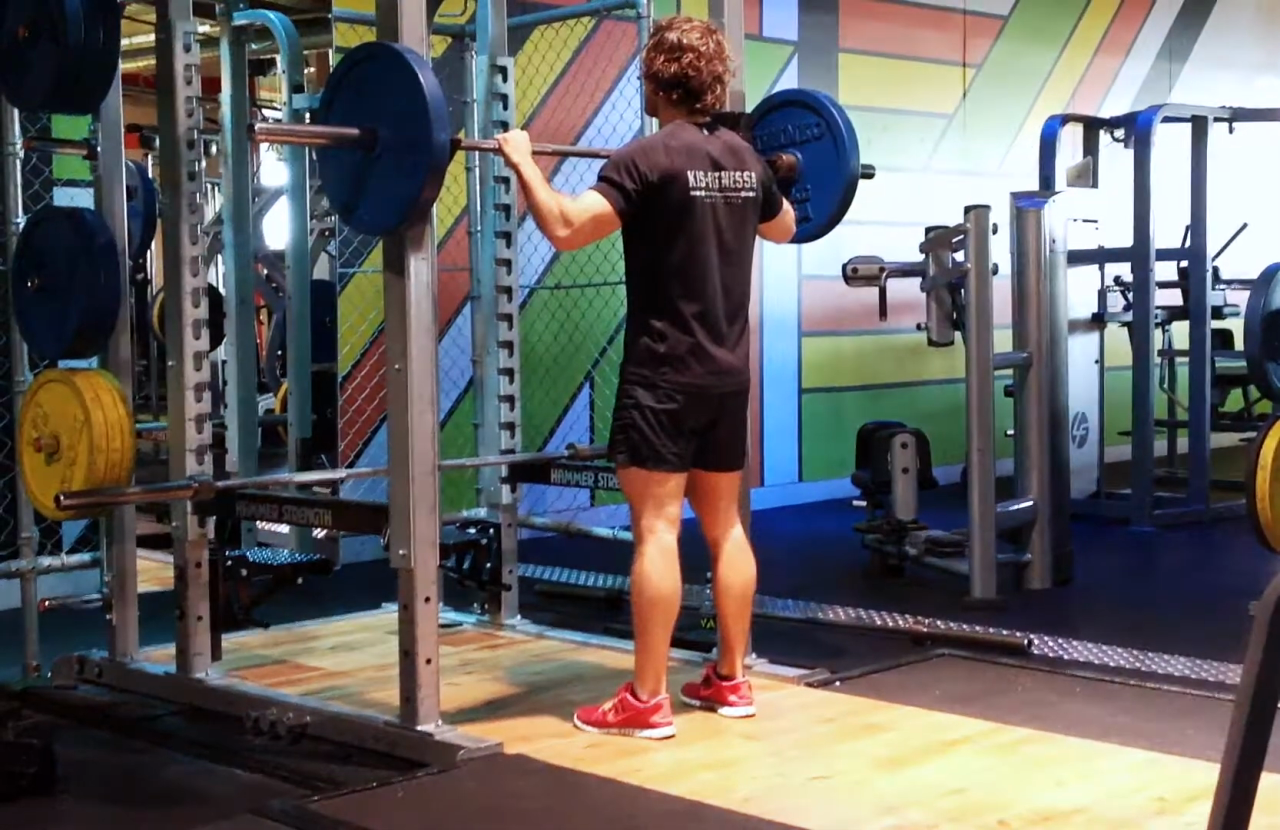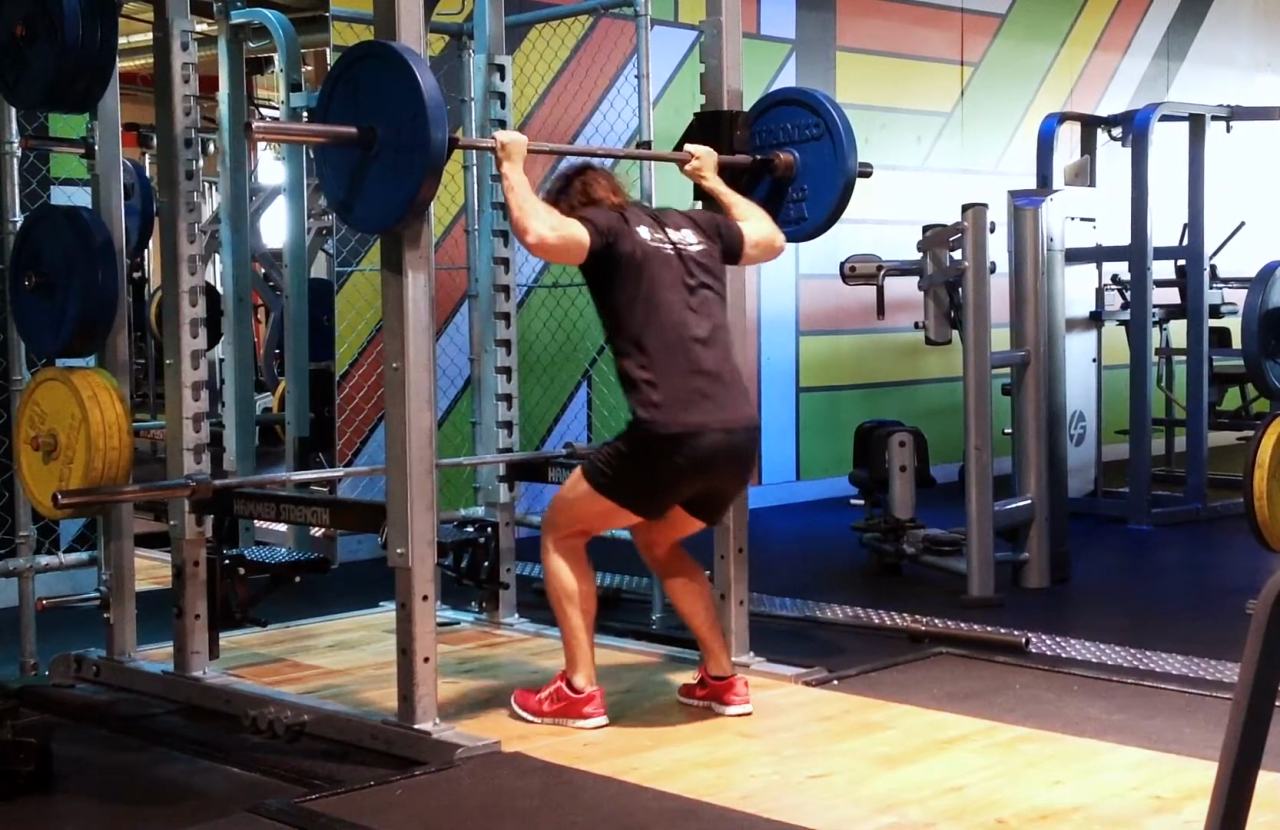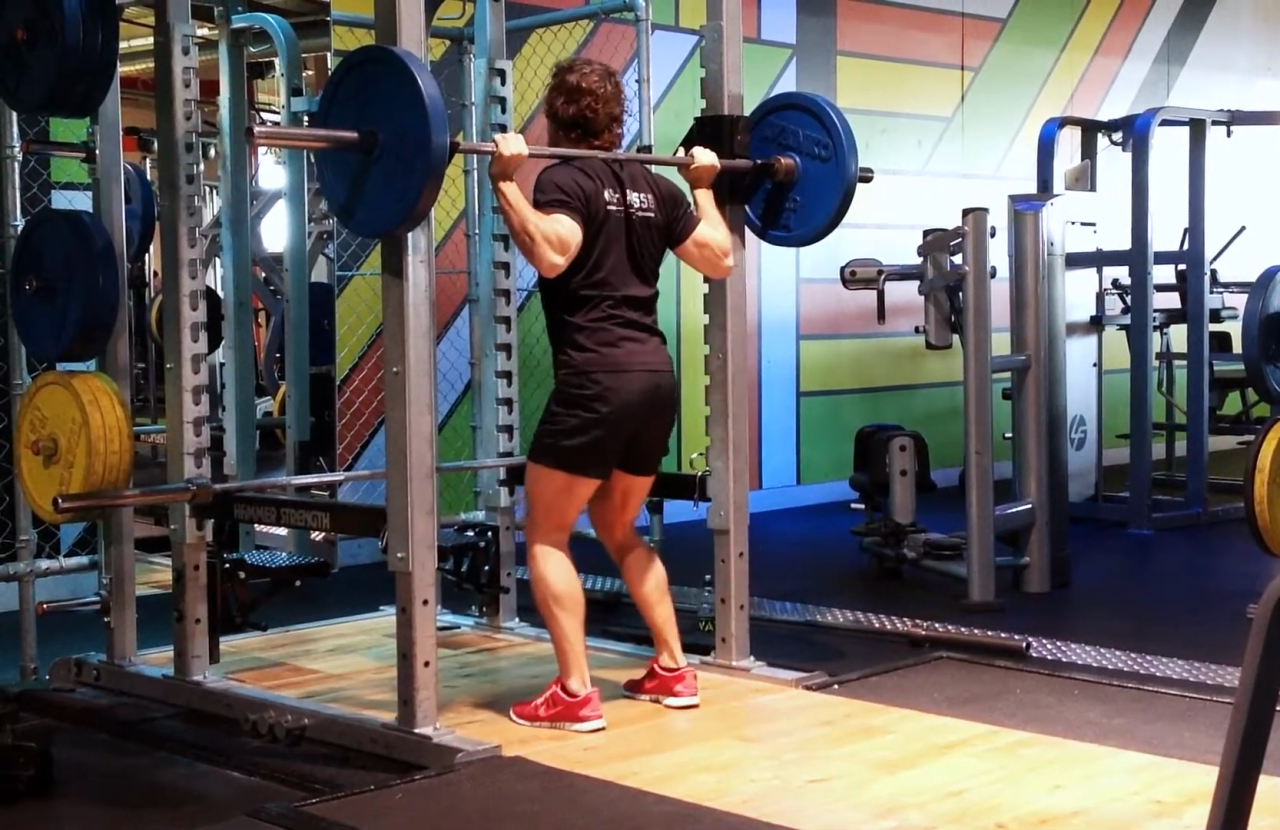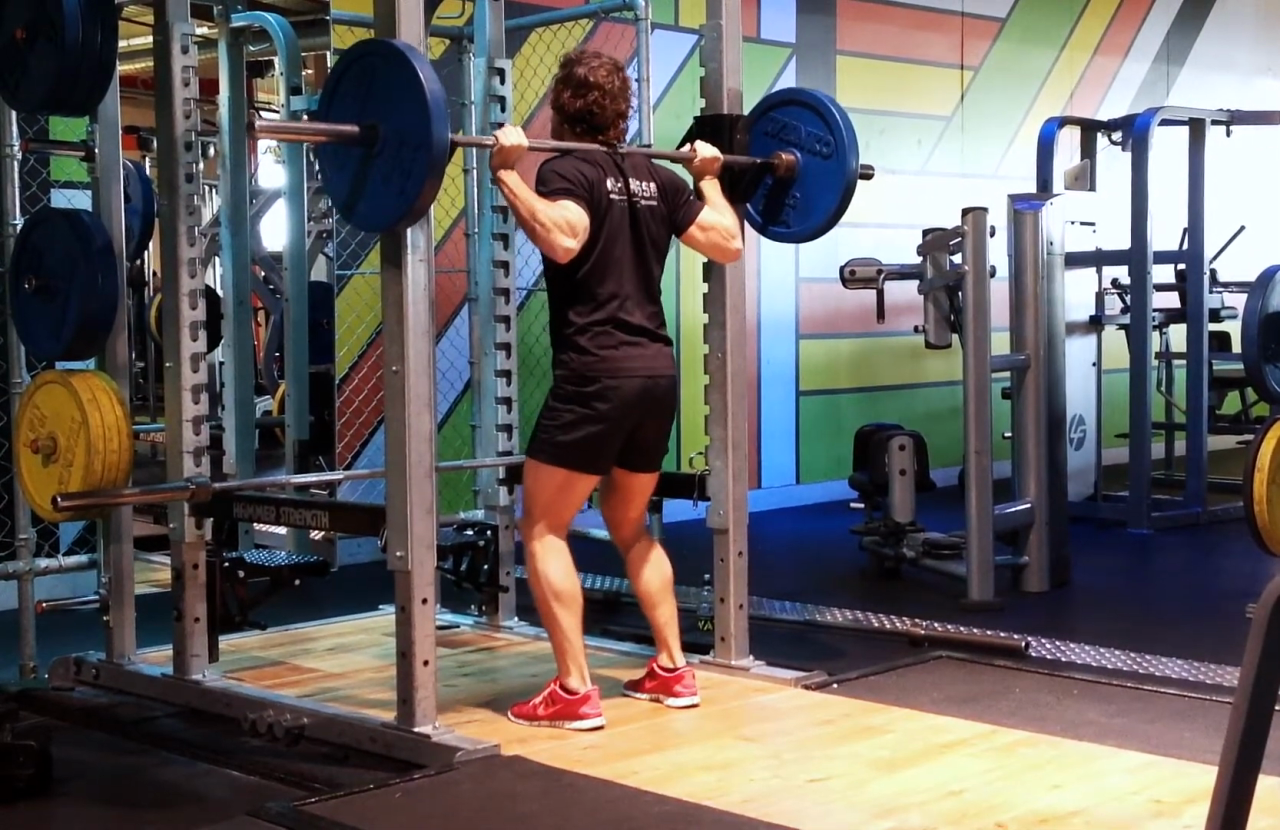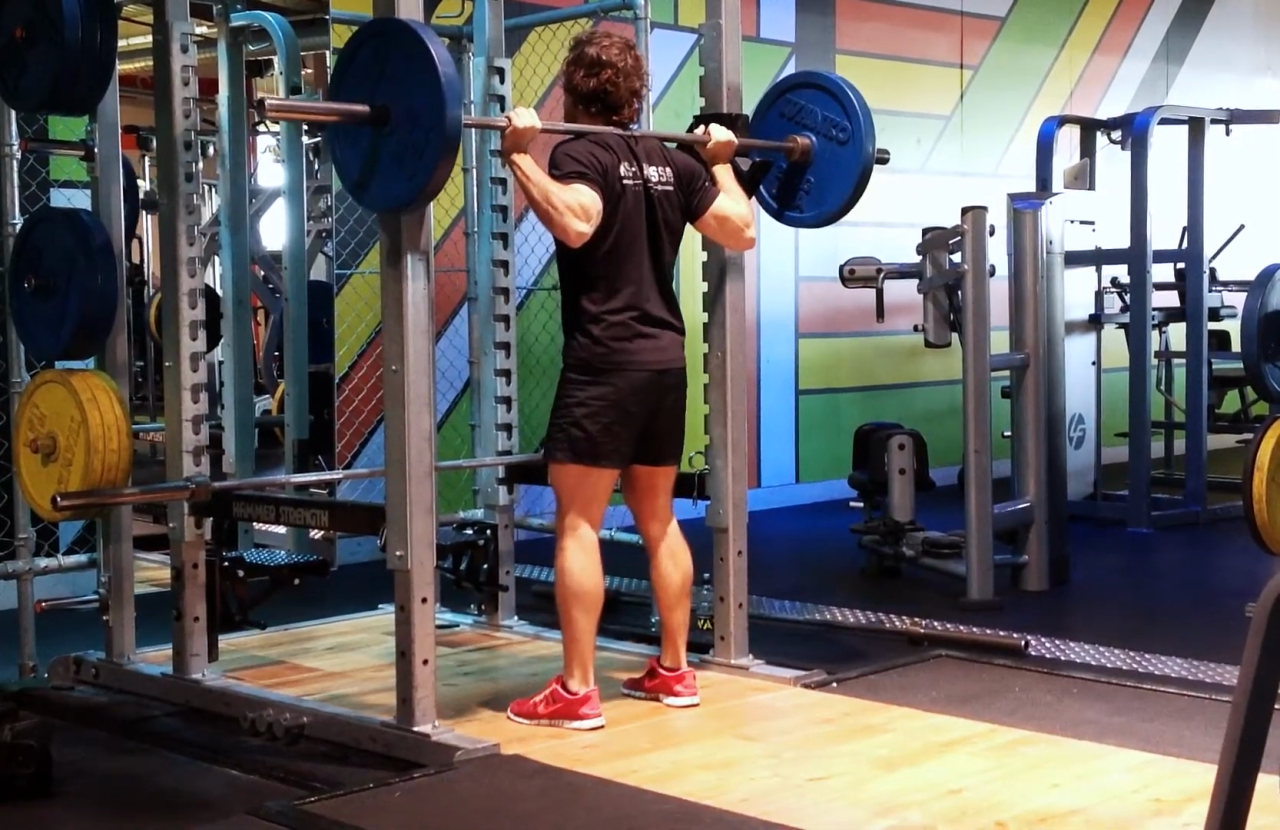
dt=1s
person 1, frame 1
left shoulder: (649, 157)
right shoulder: (745, 158)
left elbow: (565, 228)
right elbow: (786, 228)
left wrist: (522, 161)
left hip: (665, 375)
right hip: (728, 373)
left knee: (657, 530)
right knee: (724, 526)
left ankle: (647, 699)
right ankle: (730, 679)
person 1, frame 2
left shoulder: (601, 229)
right shoulder: (692, 226)
left elbow: (541, 235)
right elbow: (772, 240)
left wrist: (513, 167)
right wrist: (711, 180)
left hip: (672, 434)
right hip: (737, 433)
left knee: (561, 532)
right knee: (656, 542)
left ankle: (579, 691)
right ankle: (723, 679)
person 1, frame 3
left shoulder: (563, 179)
right shoulder: (654, 187)
left elbow: (552, 254)
right elbow: (720, 259)
left wrist: (505, 181)
right wrist: (703, 187)
left hip: (597, 381)
right hip: (655, 376)
left knee: (546, 535)
right knee: (620, 531)
left ankle: (575, 694)
right ankle: (673, 669)
person 1, frame 4
left shoulder: (564, 170)
right shoulder: (657, 179)
left elbow: (563, 238)
right elbow: (728, 243)
left wrist: (507, 172)
right wrist: (708, 178)
left hip: (596, 374)
right hip: (656, 370)
left knee: (544, 531)
right knee: (631, 526)
left ankle: (574, 690)
right ankle: (673, 669)
person 1, frame 5
left shoulder: (577, 153)
right shoulder: (673, 163)
left elbow: (576, 222)
right elbow: (741, 231)
left wrist: (520, 155)
right wrist: (722, 164)
left hip: (606, 363)
right hip: (666, 358)
left knee: (576, 525)
right knee: (658, 521)
left ankle: (576, 691)
right ankle: (673, 670)
